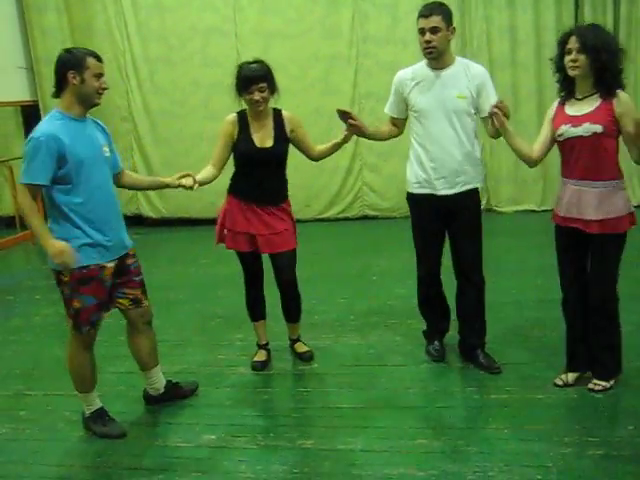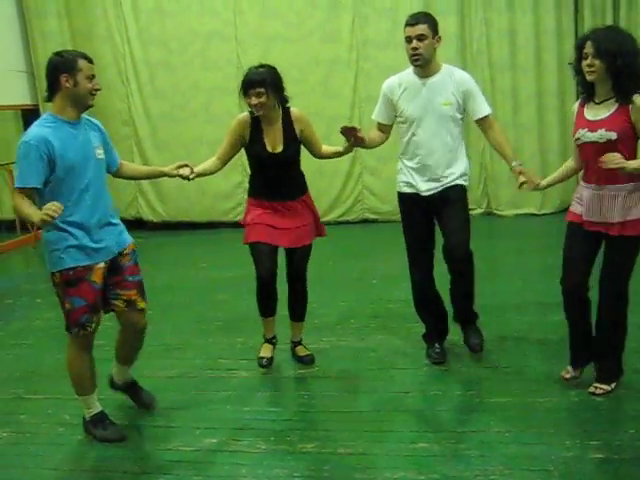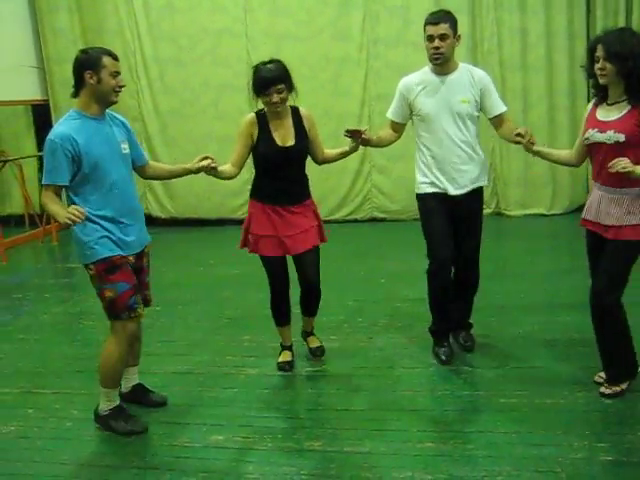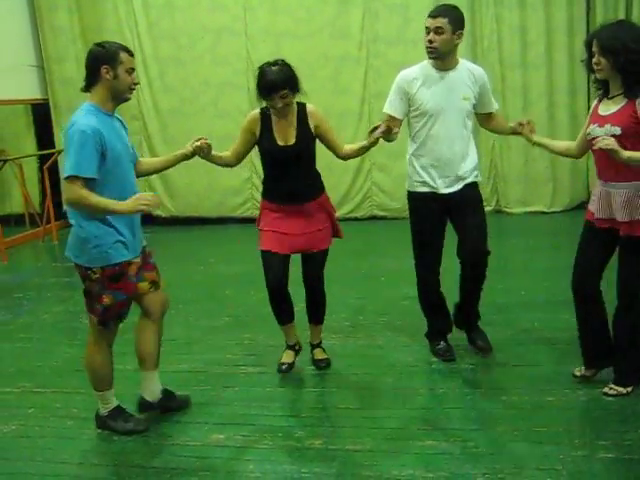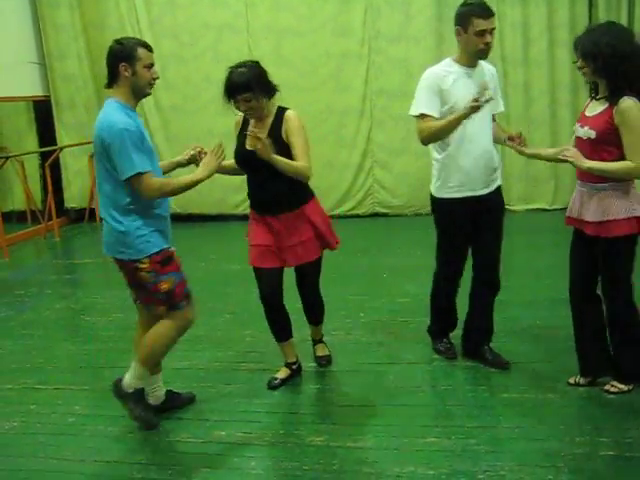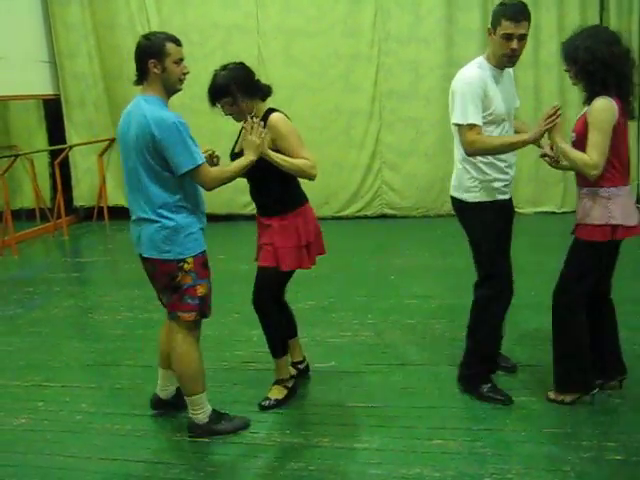
dt=0.5s
person 1, frame 1
left shoulder: (97, 128)
right shoulder: (47, 136)
left elbow: (120, 176)
right elbow: (26, 195)
left wrist: (166, 182)
right wrist: (47, 240)
left hip: (118, 246)
right hip: (80, 257)
left knee: (140, 316)
right knee: (85, 335)
left ankle: (158, 388)
right ankle: (92, 410)
person 1, frame 2
left shoulder: (93, 128)
right shoulder: (39, 139)
left elbow: (117, 168)
right elbow: (20, 195)
left wrist: (163, 171)
right wrist: (38, 216)
left hip: (116, 242)
right hip: (73, 255)
left knee: (136, 320)
right knee: (82, 336)
left ankle: (122, 377)
right ankle: (92, 413)
person 1, frame 3
left shoulder: (119, 124)
right shoulder: (64, 136)
left elbow: (144, 167)
right elbow: (49, 194)
left wrist: (189, 169)
right wrist: (63, 214)
left hip: (135, 240)
right hip: (102, 247)
left knee: (135, 317)
right knee: (125, 325)
left ankle: (129, 385)
right ankle: (107, 408)
person 1, frame 4
left shoulder: (115, 122)
right shoulder: (85, 128)
left elbow: (134, 166)
right elbow: (72, 193)
left wrist: (183, 155)
right wrist: (121, 207)
left hip: (130, 242)
right hip: (101, 251)
left knee: (155, 308)
right knee: (104, 332)
left ankle: (152, 394)
right ankle: (107, 410)
person 1, frame 5
left shoulder: (119, 116)
right shoulder: (120, 124)
right elbow: (150, 188)
left wrist: (181, 161)
right wrist: (202, 173)
left hip: (136, 237)
right hip: (139, 240)
left knee: (152, 316)
right knee: (180, 315)
left ankle: (154, 395)
right ankle: (130, 383)
person 1, frame 6
left shoulder: (132, 114)
right shoulder: (164, 121)
right elbow: (207, 180)
left wrist: (198, 158)
right wrist: (249, 157)
left hip: (151, 236)
right hip: (177, 240)
left knee: (177, 318)
right knee: (188, 327)
left ankle: (166, 393)
right ankle: (201, 416)
person 2, frame 1
right shoulder: (558, 107)
right elbow: (534, 157)
right wrist: (506, 133)
left hip: (608, 205)
right hip: (569, 205)
left knee: (601, 291)
right knee: (571, 289)
left ankle: (606, 367)
right ankle: (578, 362)
person 2, frame 2
right shoulder: (580, 107)
right wrist: (543, 183)
right hip: (585, 205)
right knee: (572, 284)
left ankle: (609, 369)
right ankle: (580, 355)
person 2, frame 3
right shoulder: (593, 108)
right elbow: (575, 157)
right wrist: (537, 150)
right hip: (598, 209)
left knee: (604, 294)
right knee: (602, 294)
person 2, frame 4
right shoulder: (599, 102)
right elbow: (577, 149)
right wrist: (536, 139)
right hip: (602, 203)
right knee: (582, 281)
right ankle: (597, 355)
person 2, frame 5
right shoulder: (593, 101)
right elbow: (578, 152)
left wrist: (583, 163)
right wrist: (532, 152)
right hip: (587, 206)
right knee: (580, 289)
right ankle: (595, 365)
person 2, frame 6
left shoulder: (602, 105)
right shoulder: (607, 103)
left elbow: (594, 167)
left wrist: (559, 142)
right wrist: (562, 163)
left hip: (603, 212)
right hip: (604, 210)
left knee: (568, 296)
right knee: (595, 293)
left ankle: (573, 383)
right ankle: (608, 370)
person 3, frame 1
left shoulder: (475, 74)
right shoulder: (405, 79)
left elbow: (491, 126)
right elbow: (395, 127)
left wrist: (499, 124)
right wrist: (363, 130)
left hip: (464, 188)
right hip: (422, 190)
left knee: (470, 270)
right knee: (427, 269)
left ankle: (473, 345)
right ankle: (435, 333)
person 3, frame 2
left shoulder: (460, 81)
right shoulder: (393, 86)
left elbow: (488, 126)
right elbow: (381, 132)
left wrist: (514, 164)
right wrist: (362, 140)
left hip: (451, 184)
right hip: (411, 189)
left knee: (458, 252)
right knee: (420, 268)
left ankle: (466, 319)
right ankle: (435, 335)
person 3, frame 3
left shoulder: (477, 79)
right shoulder: (410, 85)
left elbow: (500, 123)
right elbow: (395, 130)
left wrist: (516, 135)
right wrist: (372, 140)
left hip: (470, 186)
right hip: (432, 188)
left knee: (468, 263)
right knee: (441, 261)
left ankle: (460, 324)
right ankle: (441, 333)
person 3, frame 4
left shoulder: (475, 76)
right shoulder: (408, 79)
left elbow: (488, 119)
right elbow: (391, 124)
left wrist: (514, 128)
right wrist: (387, 131)
left hip: (464, 183)
right hip: (423, 188)
left knee: (476, 254)
right knee: (427, 267)
left ankle: (468, 318)
right ankle: (438, 331)
person 3, frame 5
left shoulder: (491, 73)
right shoulder: (435, 77)
right elbow: (425, 133)
left wrist: (507, 136)
right wrist: (465, 111)
left hip: (490, 190)
right hip: (452, 194)
left knee: (488, 272)
right knee: (450, 268)
left ankle: (476, 342)
right ankle: (440, 331)
person 3, frame 6
left shoulder: (507, 73)
right shoulder: (471, 79)
right elbow: (472, 143)
left wrist: (537, 139)
right wrist: (528, 137)
left hip: (500, 193)
right hip: (476, 197)
left knee: (498, 279)
right knee: (495, 283)
left ankle: (486, 349)
right ankle: (474, 373)
person 4, frame 1
left shoulder: (286, 119)
right shoulder: (233, 123)
left elbow: (313, 154)
right elbow: (214, 167)
left wrist: (344, 139)
right wrist: (195, 181)
left hip: (277, 210)
right hip: (242, 211)
left knee: (287, 279)
right knee: (253, 279)
left ankle: (295, 338)
right ankle: (262, 345)
person 4, frame 2
left shoulder: (296, 118)
right shoulder: (244, 122)
left elbow: (319, 151)
right elbow: (219, 161)
left wrist: (347, 149)
right wrist: (193, 172)
left hip: (297, 207)
right hip: (262, 208)
left knee: (297, 276)
right knee: (265, 276)
left ankle: (297, 341)
right ankle: (268, 339)
person 4, frame 3
left shoulder: (303, 116)
right shoulder: (252, 123)
left elbow: (319, 157)
right elbow: (234, 168)
left wrist: (350, 149)
right wrist: (214, 170)
left hip: (301, 210)
right hip: (266, 213)
left knee: (310, 280)
right knee: (279, 284)
left ankle: (309, 330)
right ankle: (286, 345)
person 4, frame 4
left shoulder: (310, 115)
right shoulder: (255, 120)
left elbow: (341, 152)
right elbow: (233, 158)
left wrist: (369, 143)
right wrist: (207, 155)
left hip: (314, 209)
right hip: (276, 212)
left knee: (314, 279)
right knee: (275, 283)
left ankle: (316, 343)
right ankle: (291, 343)
person 4, frame 5
left shoulder: (288, 119)
right shoulder: (241, 123)
left elbow: (305, 172)
left wrist: (268, 154)
left hip: (299, 217)
right hip: (262, 222)
left knee: (309, 288)
right knee: (269, 295)
left ankle: (318, 340)
right ankle: (290, 362)
person 4, frame 6
left shoulder: (275, 121)
right shoulder: (249, 124)
left elbow: (310, 169)
left wrist: (265, 152)
left hip: (289, 222)
right hip: (272, 222)
left knee: (263, 299)
right knee: (272, 297)
left ankle: (283, 379)
right ankle: (298, 361)
